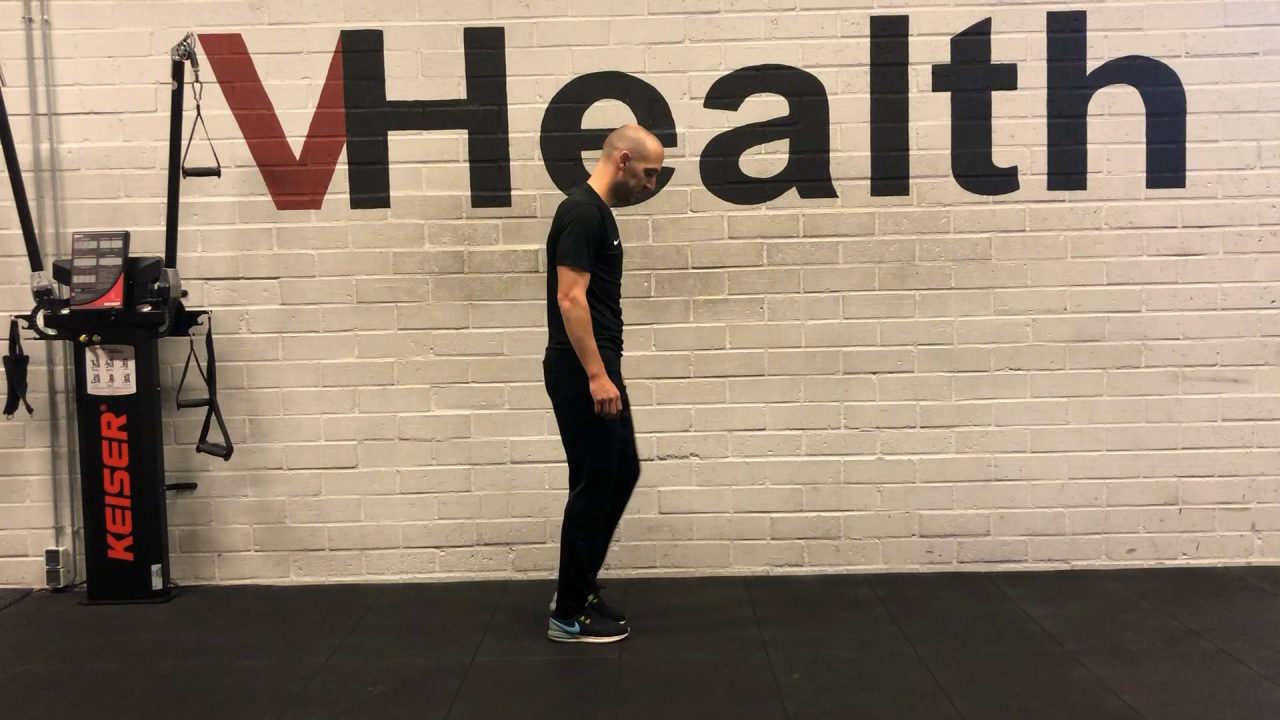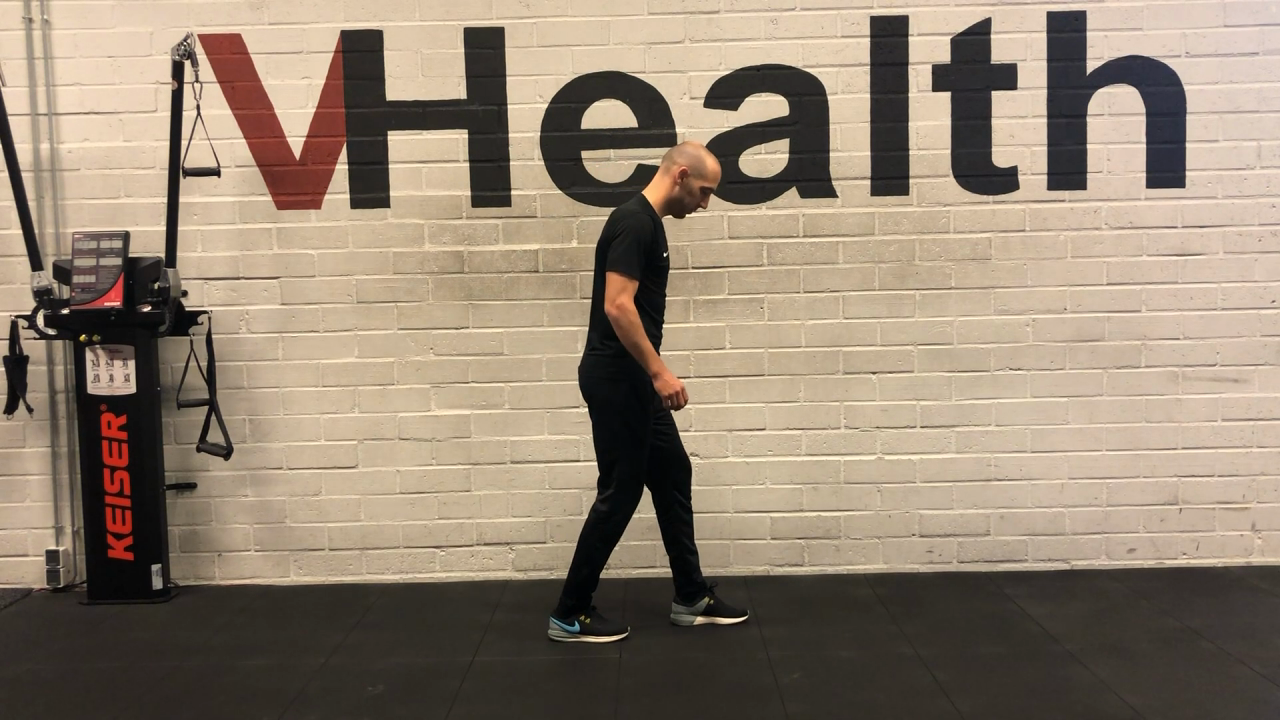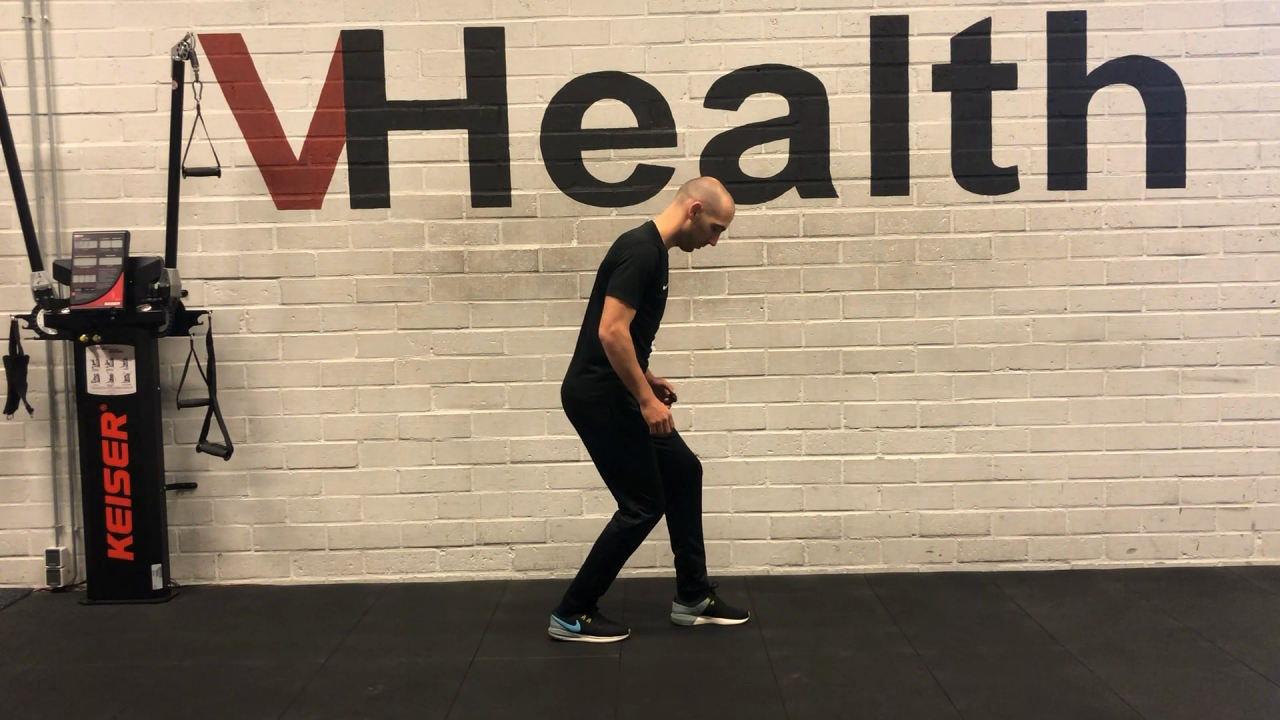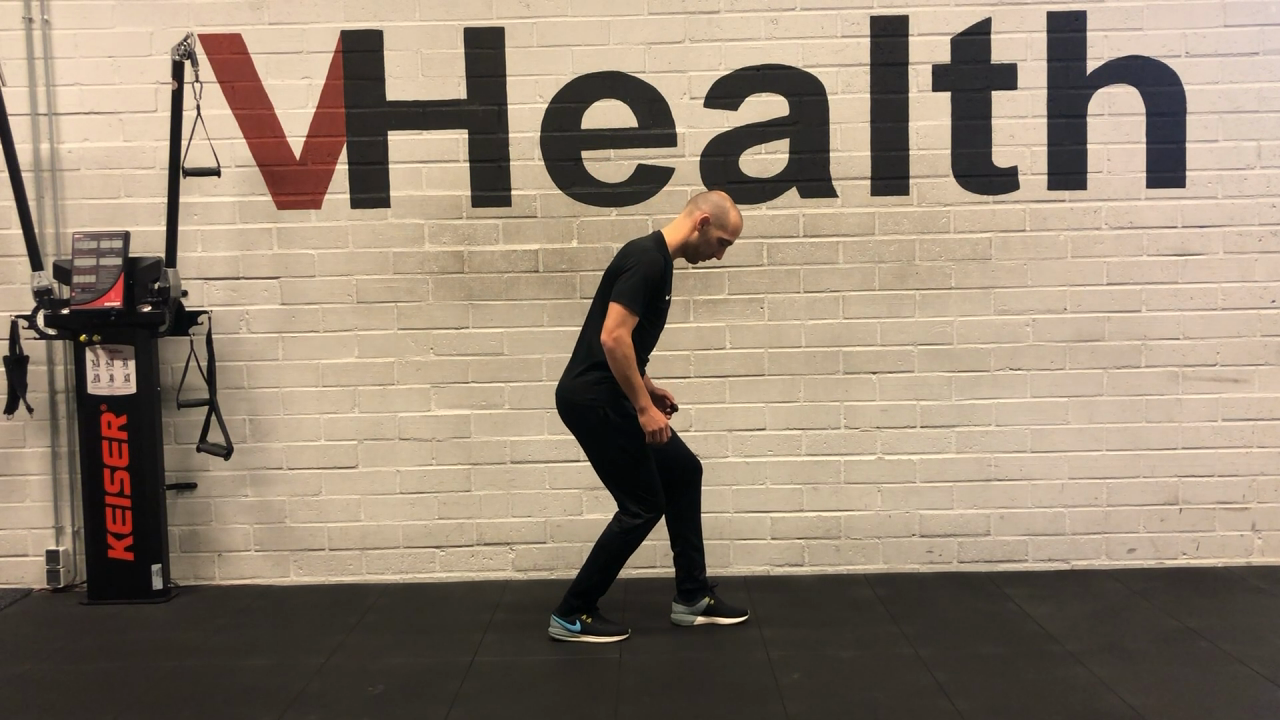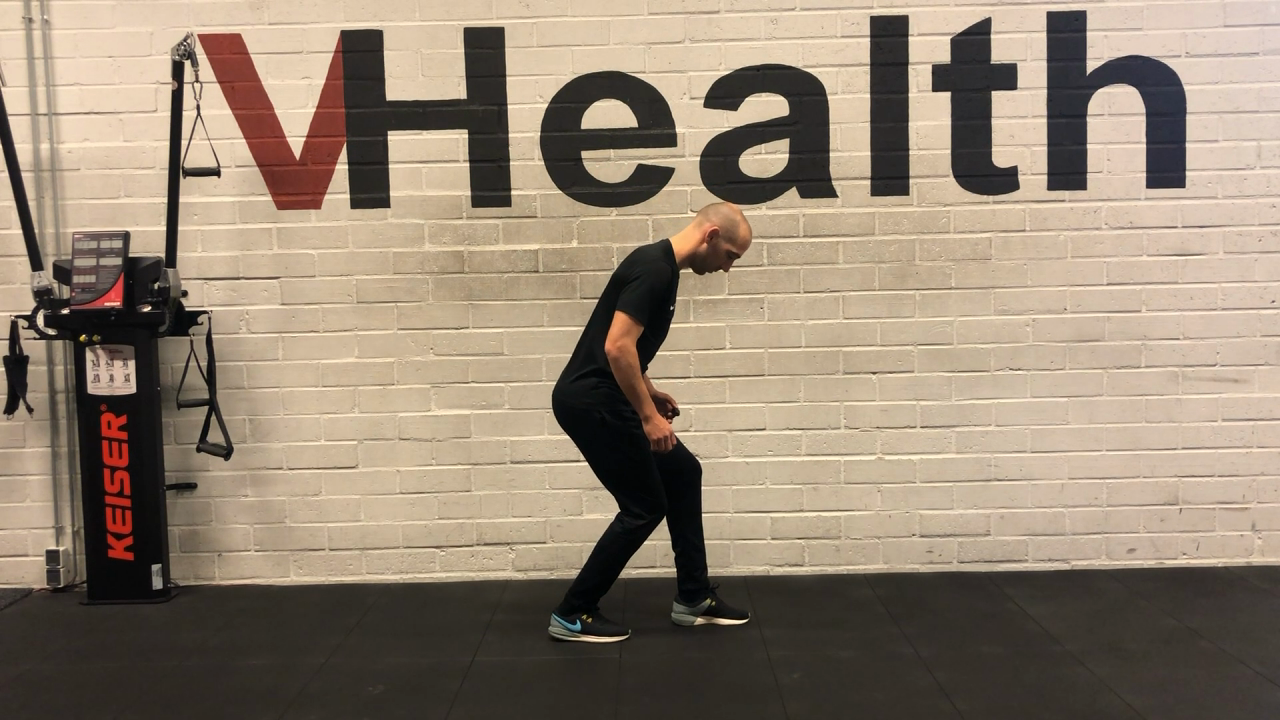
dt=1s
person 1, frame 1
left shoulder: (598, 213)
right shoulder: (581, 212)
right elbow: (570, 298)
right wrist: (596, 375)
left hip: (595, 367)
right hip: (580, 372)
left knee: (620, 474)
right knee: (594, 485)
left ankle: (577, 589)
right ankle: (569, 614)
person 1, frame 2
left shoulder: (646, 222)
right shoulder: (635, 222)
right elbow: (617, 305)
left wrist: (653, 371)
right wrist: (659, 372)
left hip: (631, 377)
right hip: (616, 378)
left knee: (673, 476)
right knee: (620, 492)
left ankle: (691, 597)
right ankle: (570, 613)
person 1, frame 3
left shoulder: (651, 249)
right shoulder: (641, 251)
right elbow: (611, 332)
left wrist: (647, 380)
right wrist: (646, 399)
left hip: (614, 391)
right hip: (598, 395)
left knee: (683, 473)
right knee: (643, 504)
left ankle: (693, 598)
right ankle: (572, 614)
person 1, frame 4
left shoulder: (656, 259)
right shoulder: (646, 259)
right elbow: (613, 337)
left wrist: (647, 388)
right wrist: (644, 407)
left hip: (608, 395)
right hip: (594, 399)
left knee: (683, 472)
right knee: (643, 505)
left ankle: (692, 598)
right ankle: (572, 614)
person 1, frame 5
left shoulder: (661, 266)
right shoulder: (654, 270)
right elbow: (617, 347)
left wrist: (648, 392)
right wrist: (649, 416)
left hip: (605, 398)
right hip: (590, 402)
left knee: (683, 474)
right knee: (645, 506)
left ankle: (694, 598)
right ankle: (572, 614)
